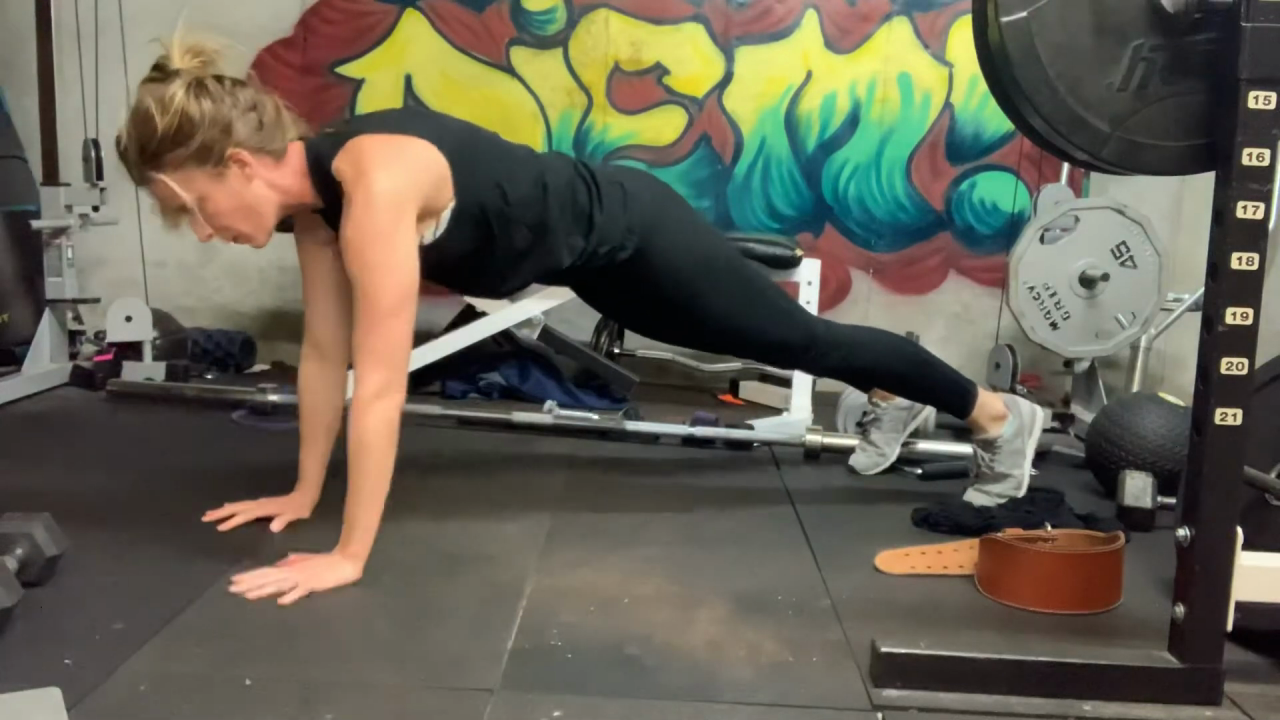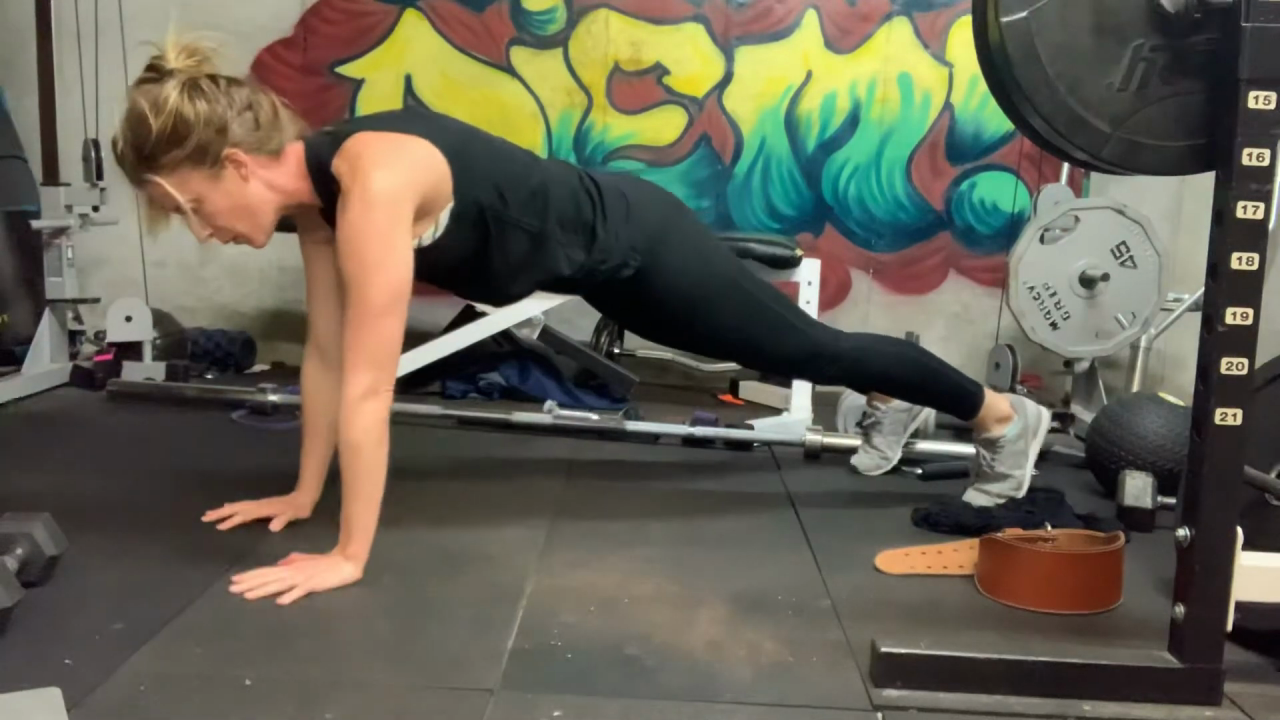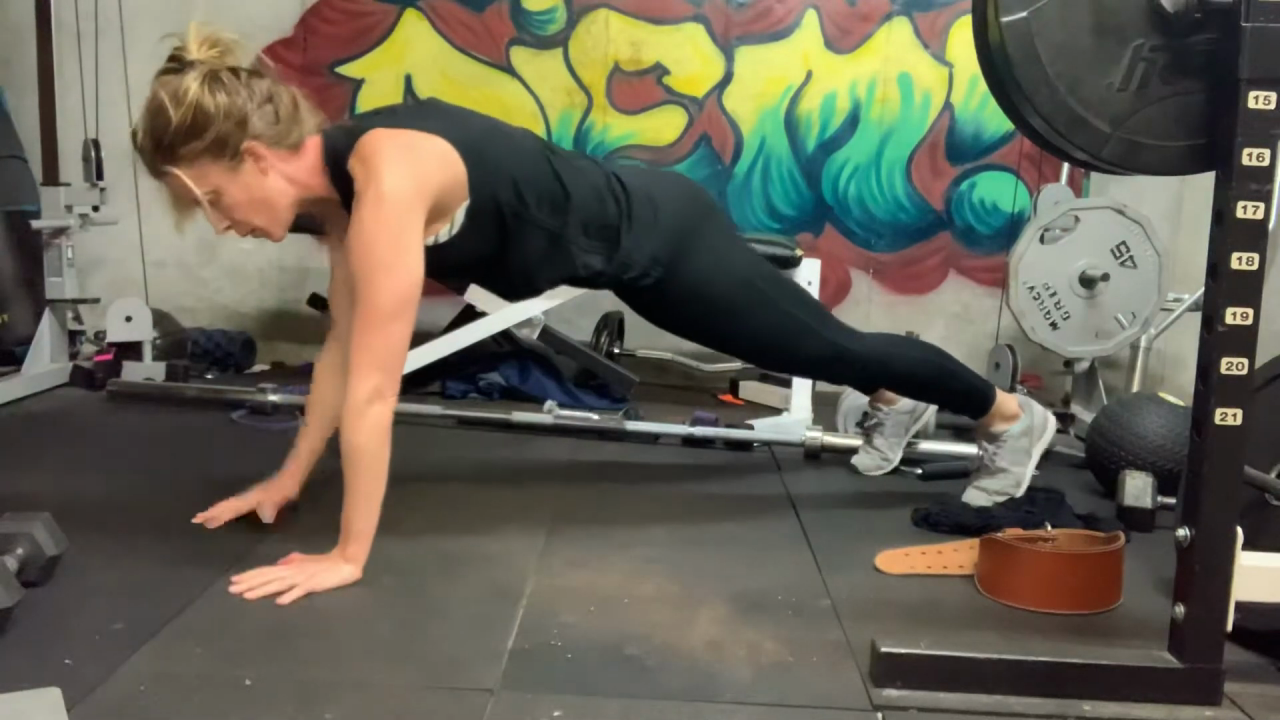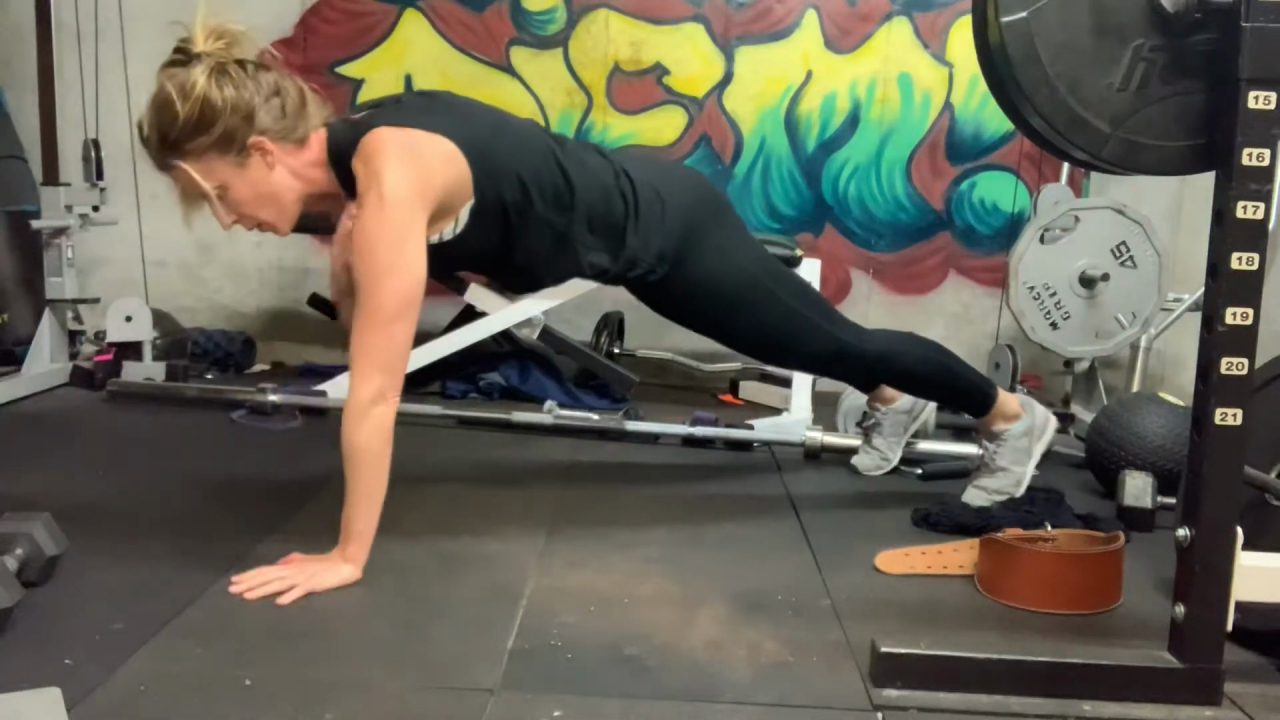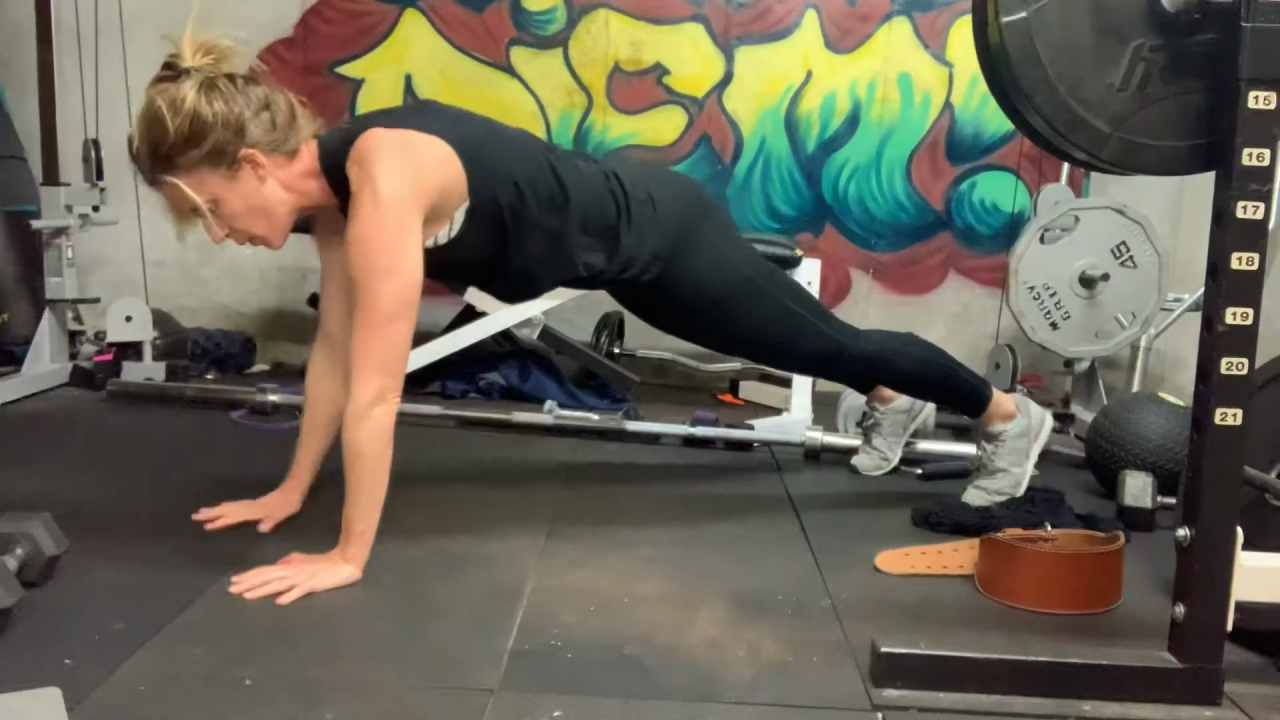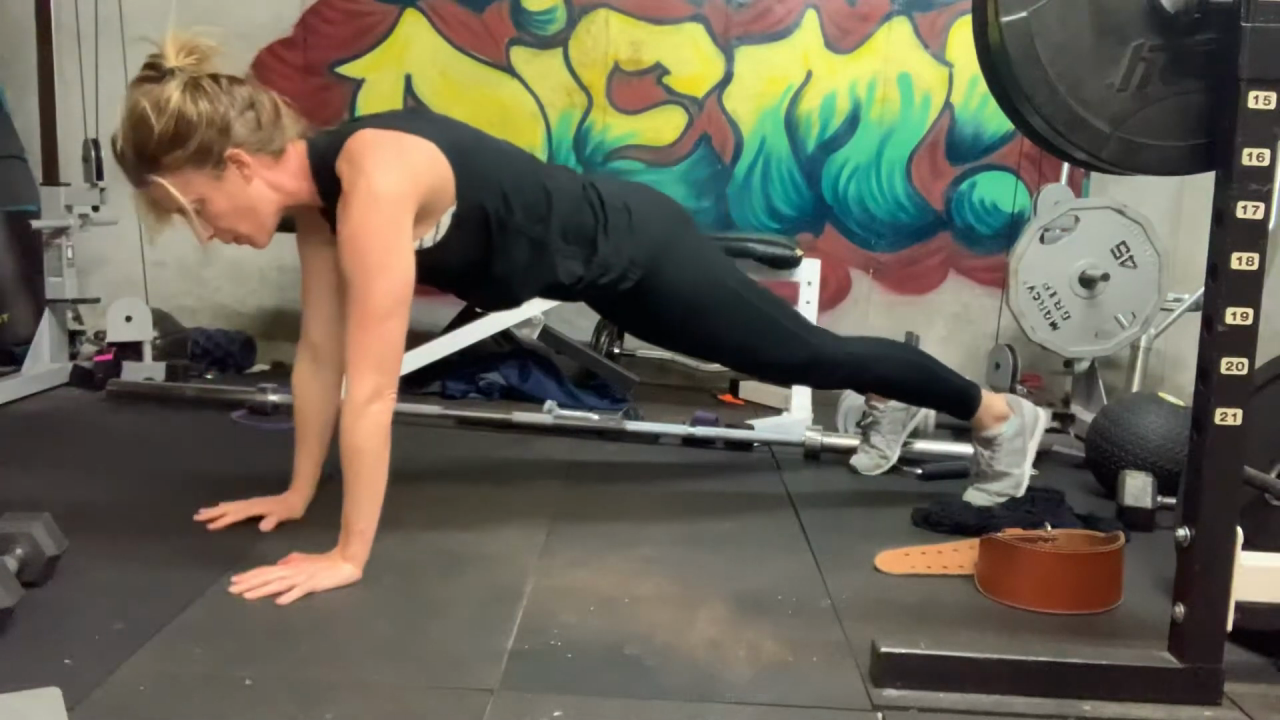
dt=0.4s
person 1, frame 1
left shoulder: (374, 182)
right shoulder: (313, 195)
left elbow: (379, 388)
right elbow: (324, 352)
left wrist: (346, 557)
right wrist: (303, 494)
left hip: (630, 234)
right hip: (588, 259)
left knee: (799, 338)
right knee: (777, 344)
left ankle: (998, 417)
right ankle: (891, 400)
person 1, frame 2
left shoulder: (372, 180)
right shoulder: (314, 190)
left elbow: (367, 388)
right elbow: (325, 353)
left wrist: (348, 556)
right wrist: (302, 494)
left hip: (634, 243)
right hip: (596, 255)
left knee: (806, 350)
right knee: (787, 347)
left ankle: (1004, 416)
right ankle: (893, 405)
person 1, frame 3
left shoulder: (386, 177)
right shoulder: (335, 176)
left elbow: (373, 390)
right elbow: (344, 343)
left wrist: (347, 557)
right wrist: (290, 478)
left hip: (660, 237)
right hip: (622, 238)
left knee: (822, 348)
right knee: (807, 347)
left ankle: (1012, 418)
right ankle: (895, 406)
person 1, frame 4
left shoulder: (389, 172)
right shoulder: (345, 155)
left elbow: (375, 389)
right elbow: (377, 322)
left wrist: (348, 558)
right wrist: (344, 276)
left hip: (666, 227)
right hip: (631, 211)
left knee: (823, 342)
right knee: (806, 341)
left ankle: (1013, 418)
right ankle: (893, 404)
person 1, frame 5
left shoulder: (383, 177)
right shoulder: (330, 180)
left elbow: (374, 390)
right elbow: (335, 349)
left wrist: (348, 556)
right wrist: (288, 491)
left hip: (657, 235)
right hip: (620, 242)
left knee: (822, 342)
right knee: (802, 346)
left ankle: (1009, 416)
right ankle: (893, 402)
person 1, frame 6
left shoulder: (373, 180)
right shoulder: (314, 187)
left elbow: (371, 389)
right elbow: (319, 353)
left wrist: (348, 556)
right wrist: (296, 495)
left hip: (634, 247)
right hip: (599, 257)
left knee: (803, 355)
right knee: (786, 354)
left ankle: (1001, 417)
right ankle: (888, 407)
